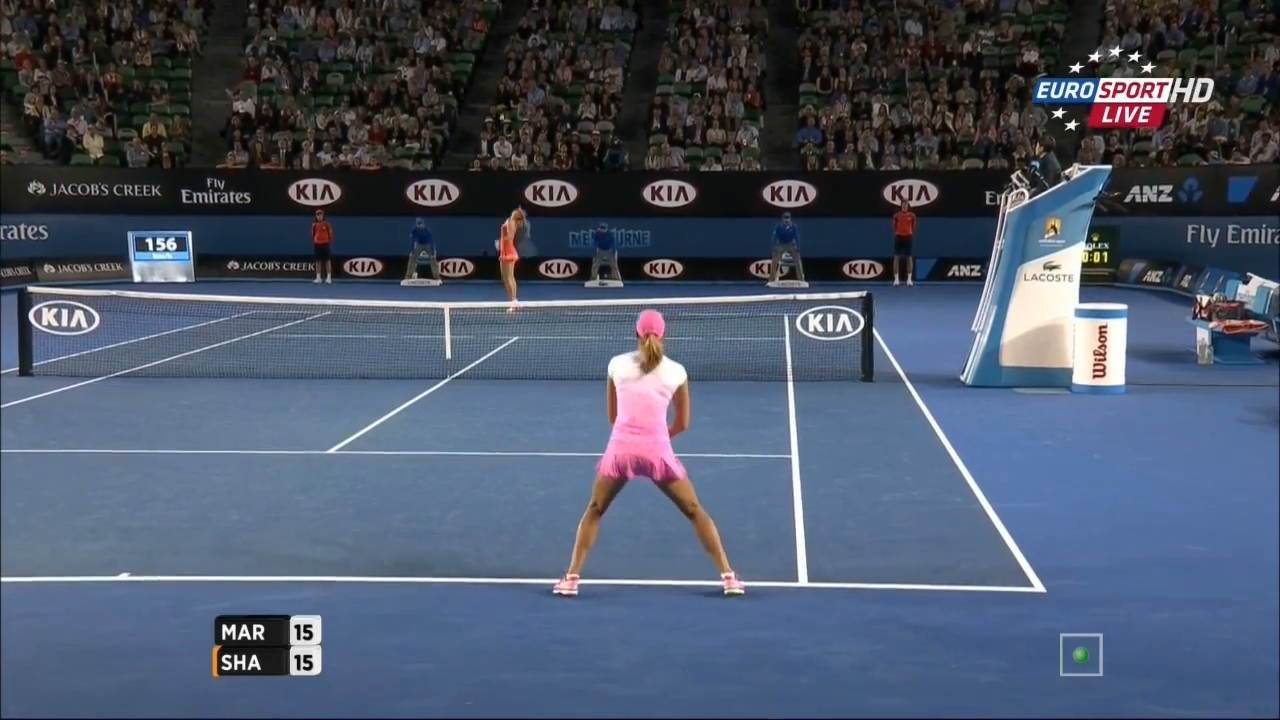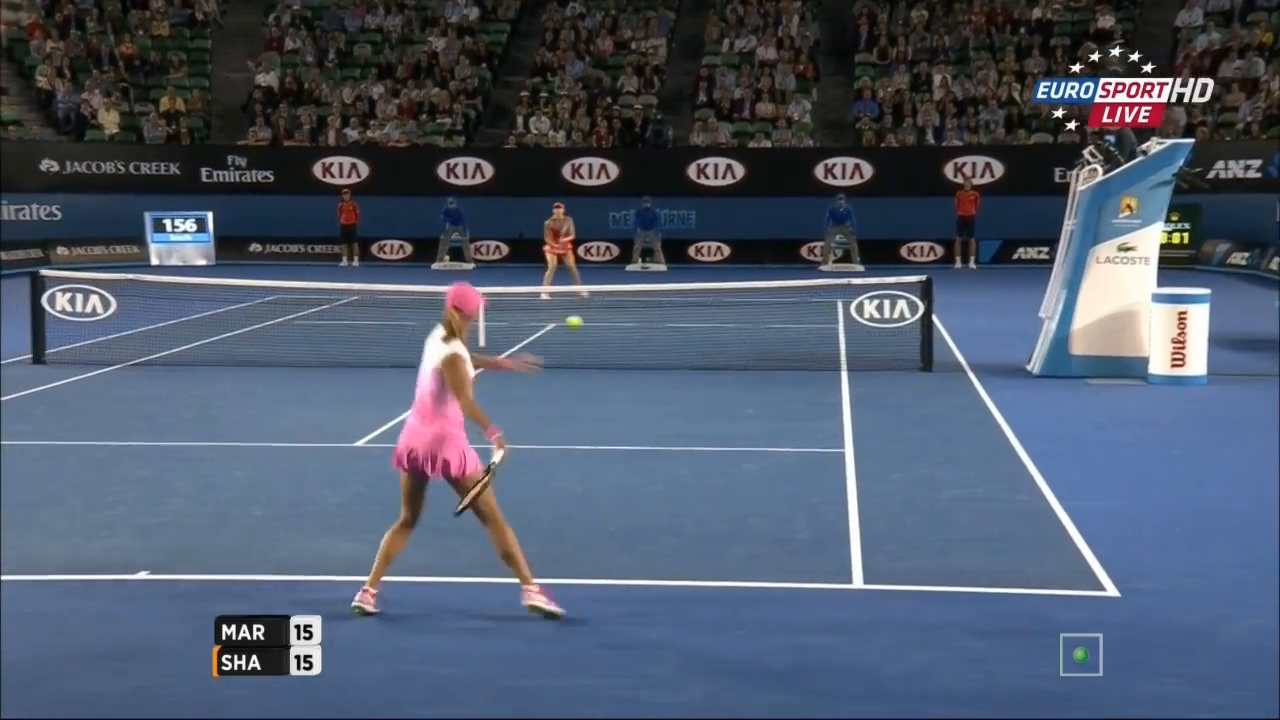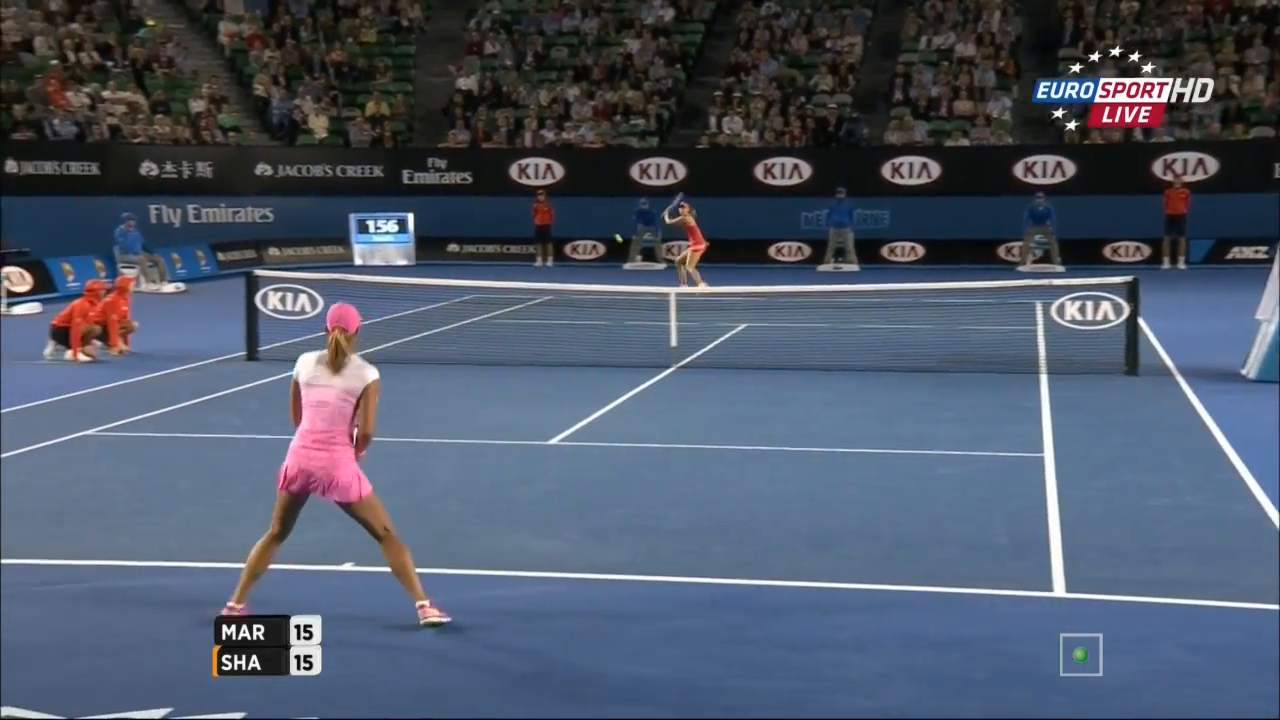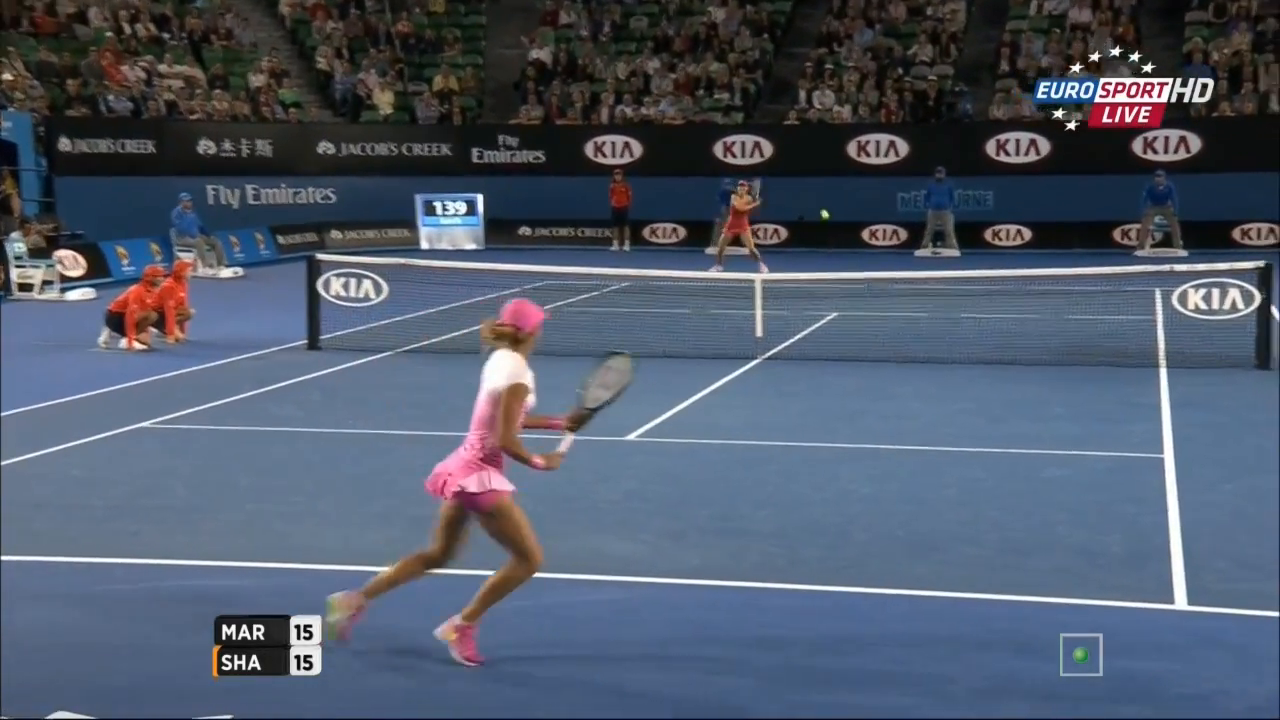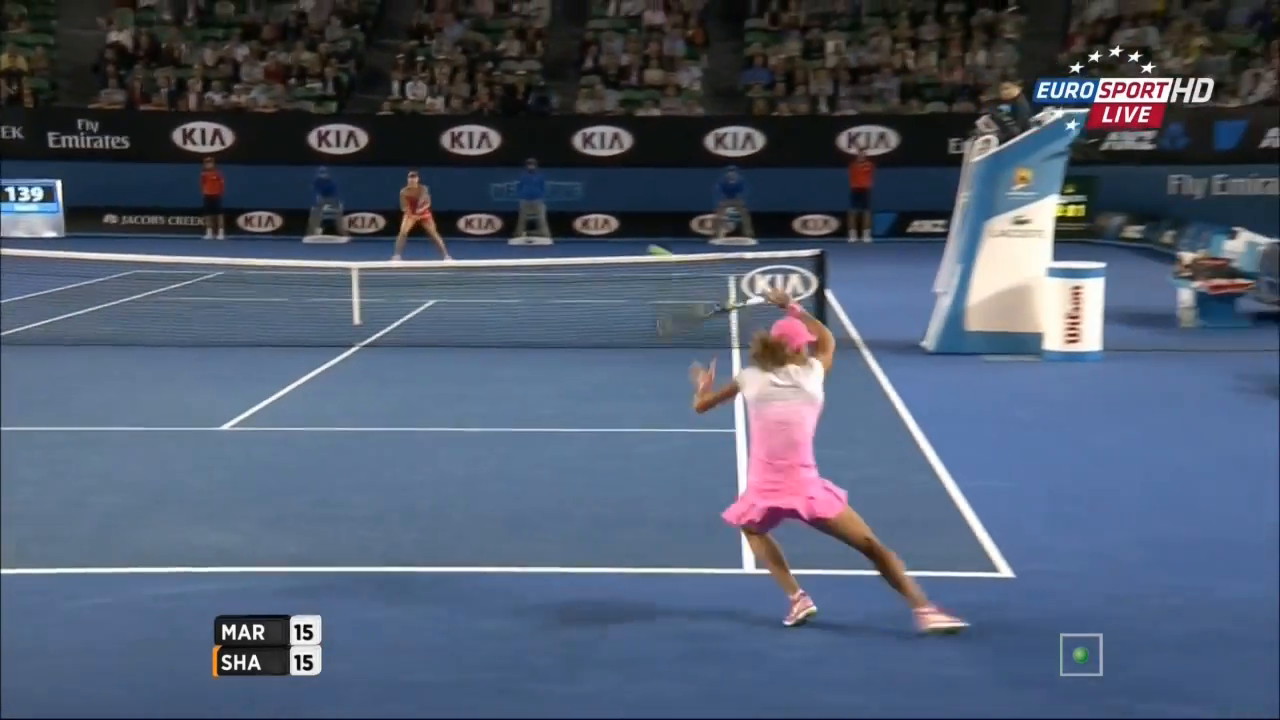
dt=1s
person 1, frame 1
left shoulder: (617, 365)
right shoulder: (676, 371)
right elbow: (682, 424)
left hip: (621, 448)
right hip: (657, 450)
left knee: (594, 511)
right knee: (695, 512)
left ankle: (572, 577)
right ankle: (728, 577)
person 1, frame 2
left shoulder: (443, 335)
right shoulder: (454, 350)
right elbow: (464, 399)
left wrist: (506, 363)
right wrist: (492, 430)
left hip: (412, 439)
right hip: (444, 441)
left knee: (407, 521)
right knee: (493, 519)
left ankle: (369, 591)
right ankle: (531, 590)
person 1, frame 3
left shoulder: (305, 362)
right shoulder: (367, 374)
left elbow: (296, 416)
right elbow: (366, 431)
left hip: (300, 458)
right hip: (339, 464)
left knee: (275, 535)
right knee: (387, 537)
left ankle: (237, 603)
right ankle: (423, 606)
person 1, frame 4
left shoulder: (499, 359)
right shoulder: (520, 376)
right elbow: (504, 440)
left wrist: (558, 423)
right wrist: (538, 461)
left hip: (464, 469)
right hip: (480, 473)
left knee: (439, 554)
right knee: (529, 559)
left ankle: (351, 602)
right ankle: (461, 627)
person 1, frame 5
left shoulder: (749, 379)
right shoulder: (812, 374)
left elbow: (700, 405)
right elbow: (826, 339)
left wrist: (703, 383)
right wrist: (794, 309)
left hip: (764, 493)
right hip: (805, 492)
left knee: (751, 526)
right knee: (873, 547)
left ankle: (797, 596)
right ankle: (925, 611)
